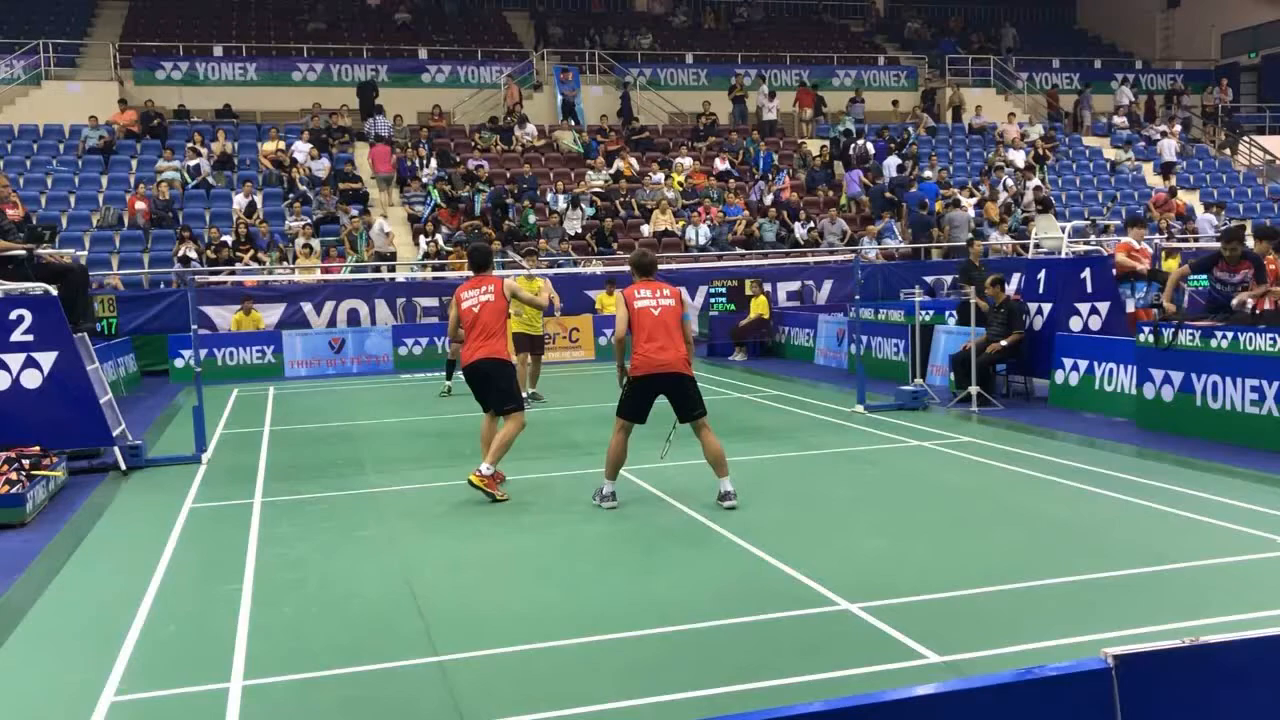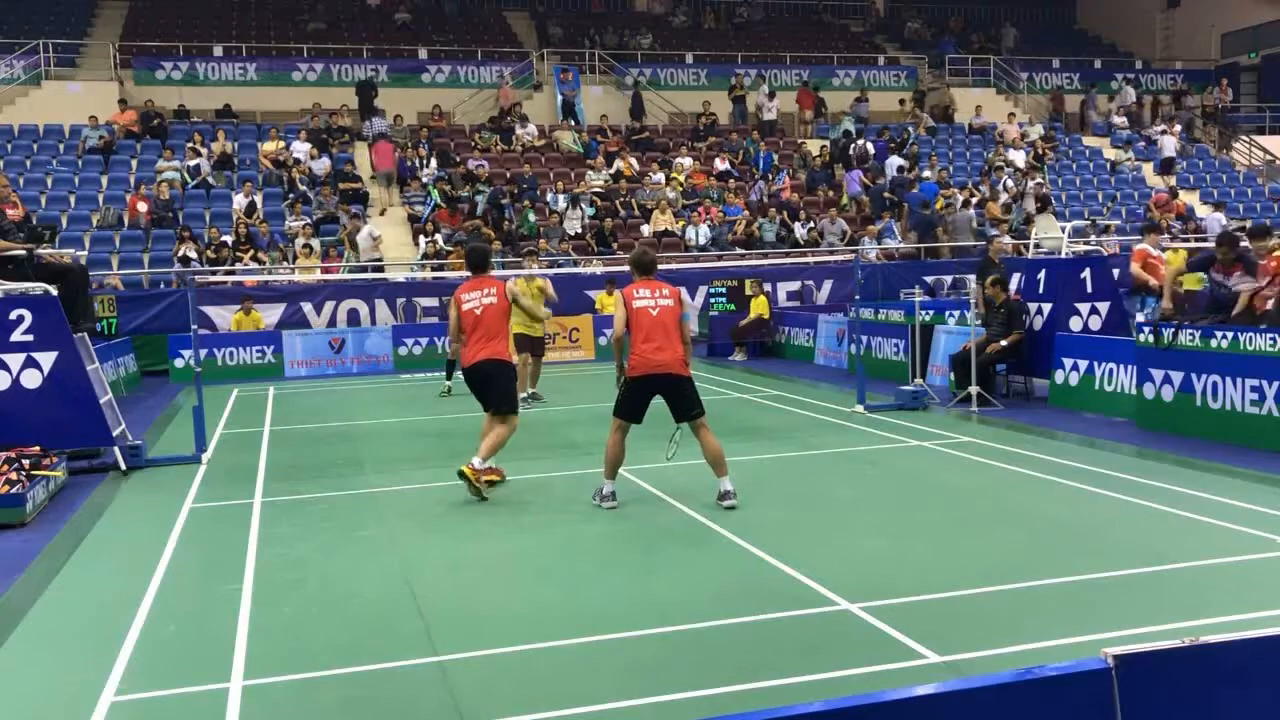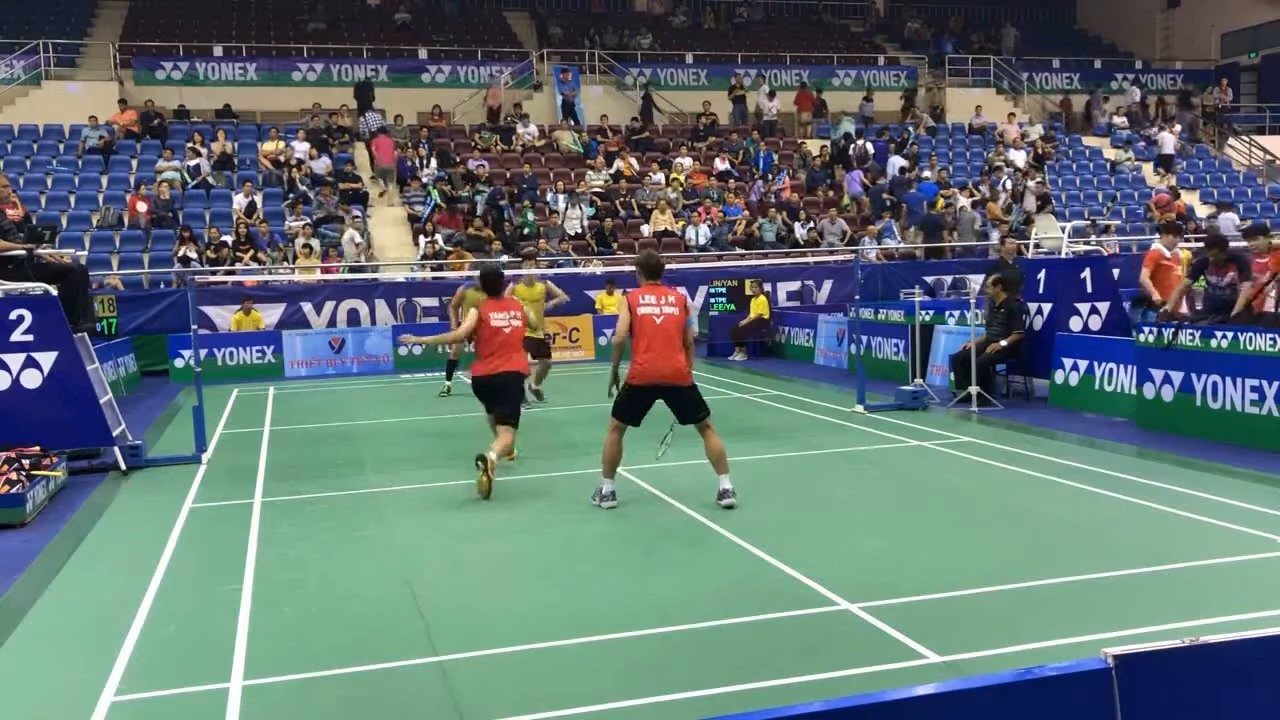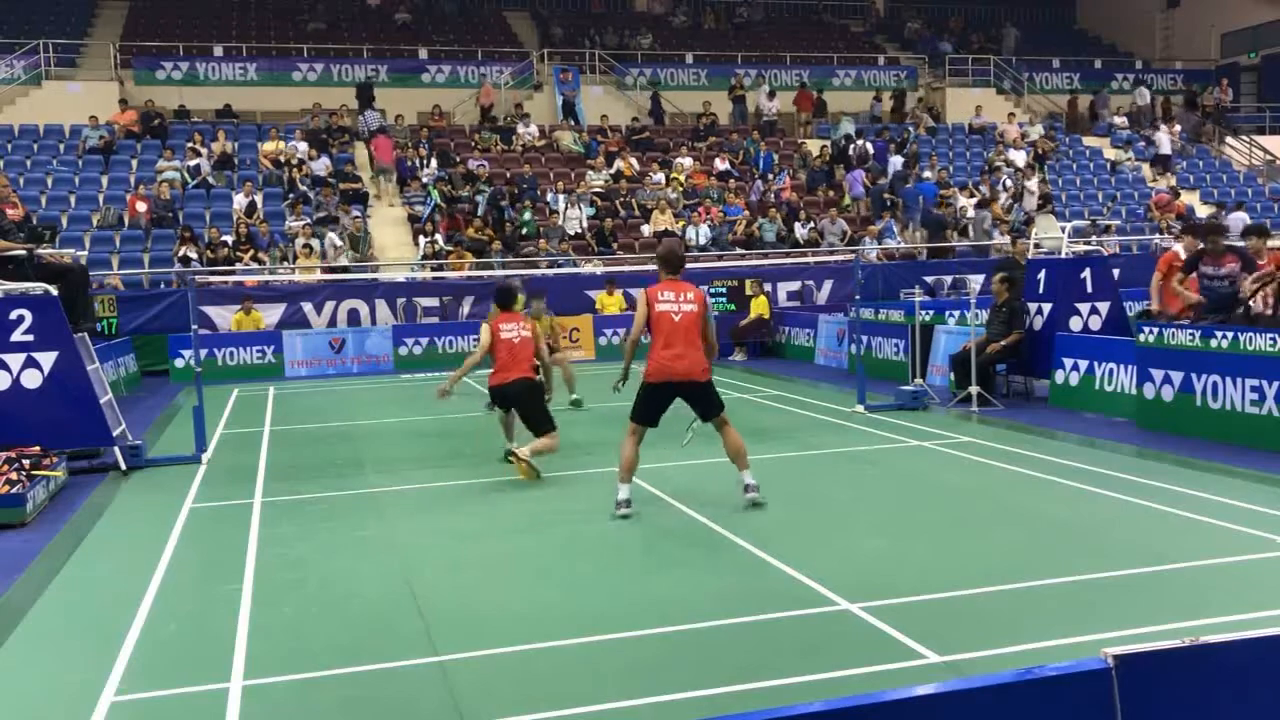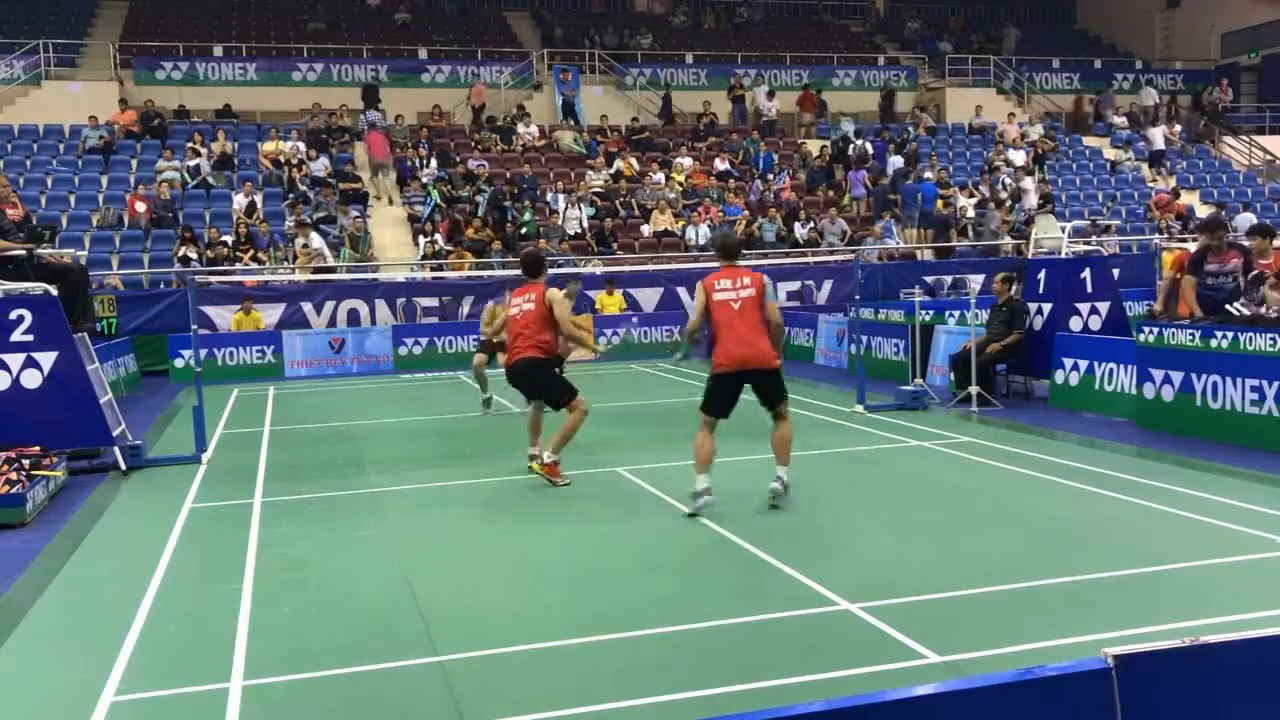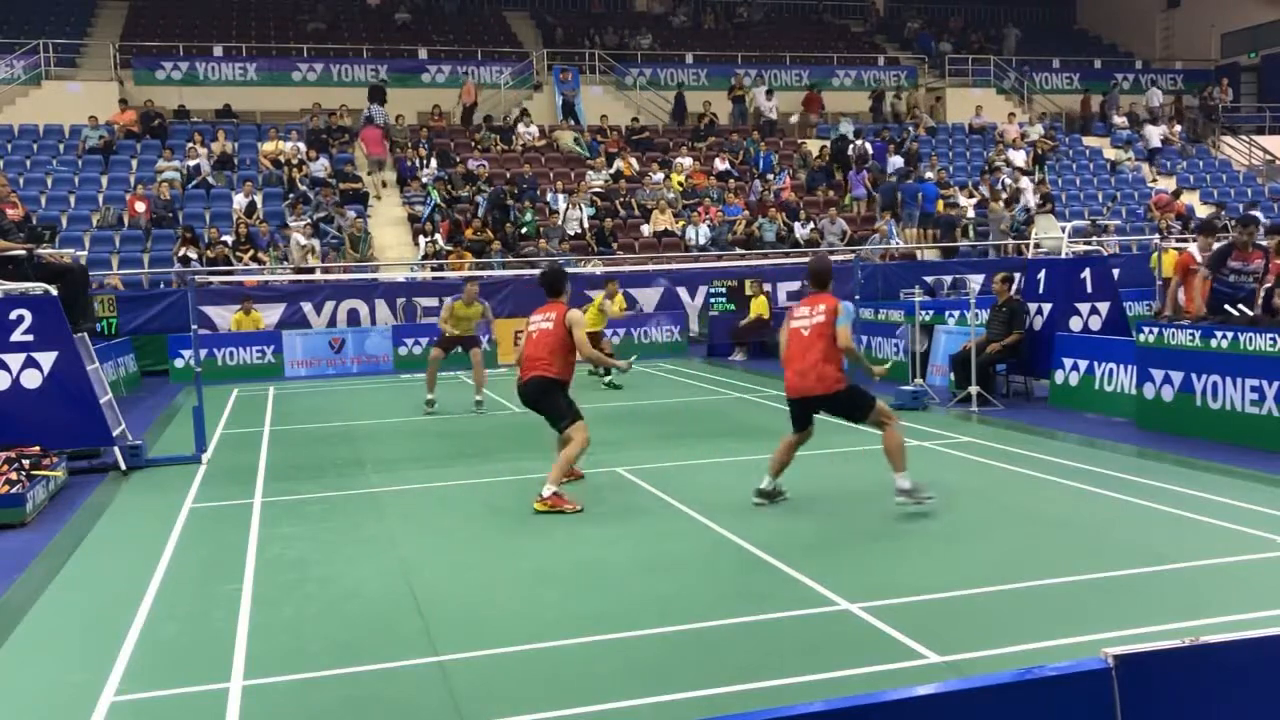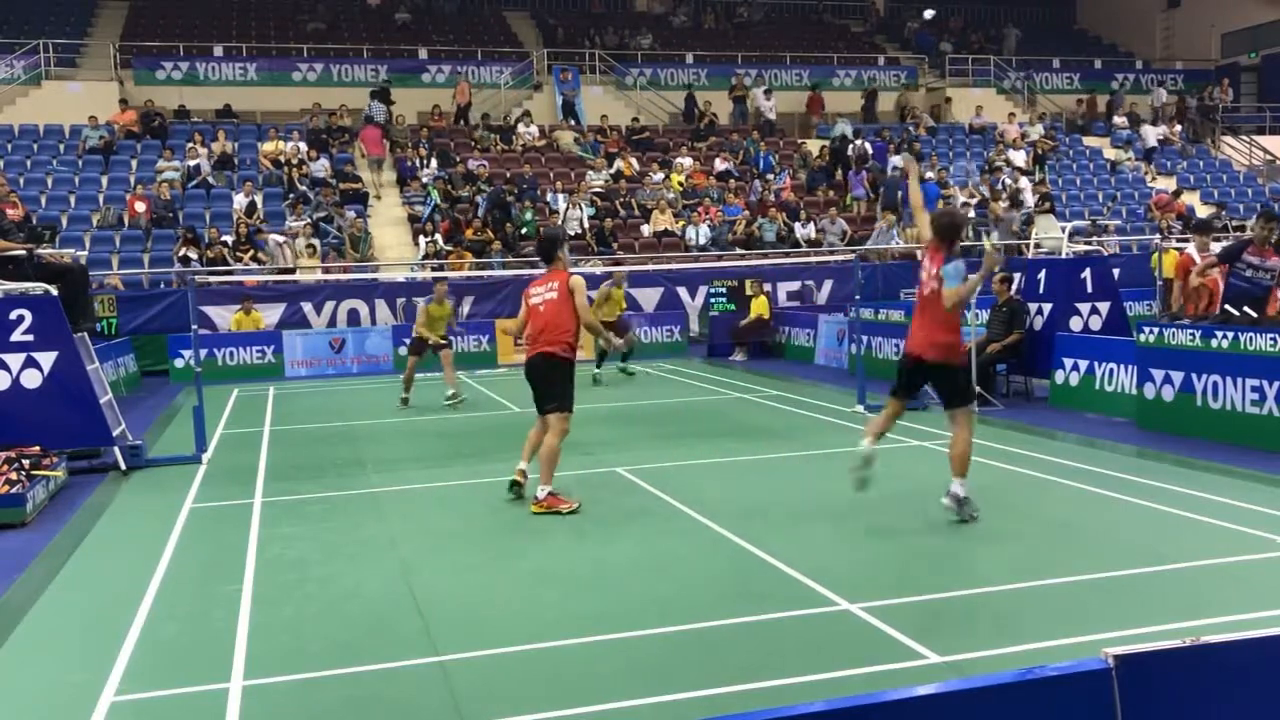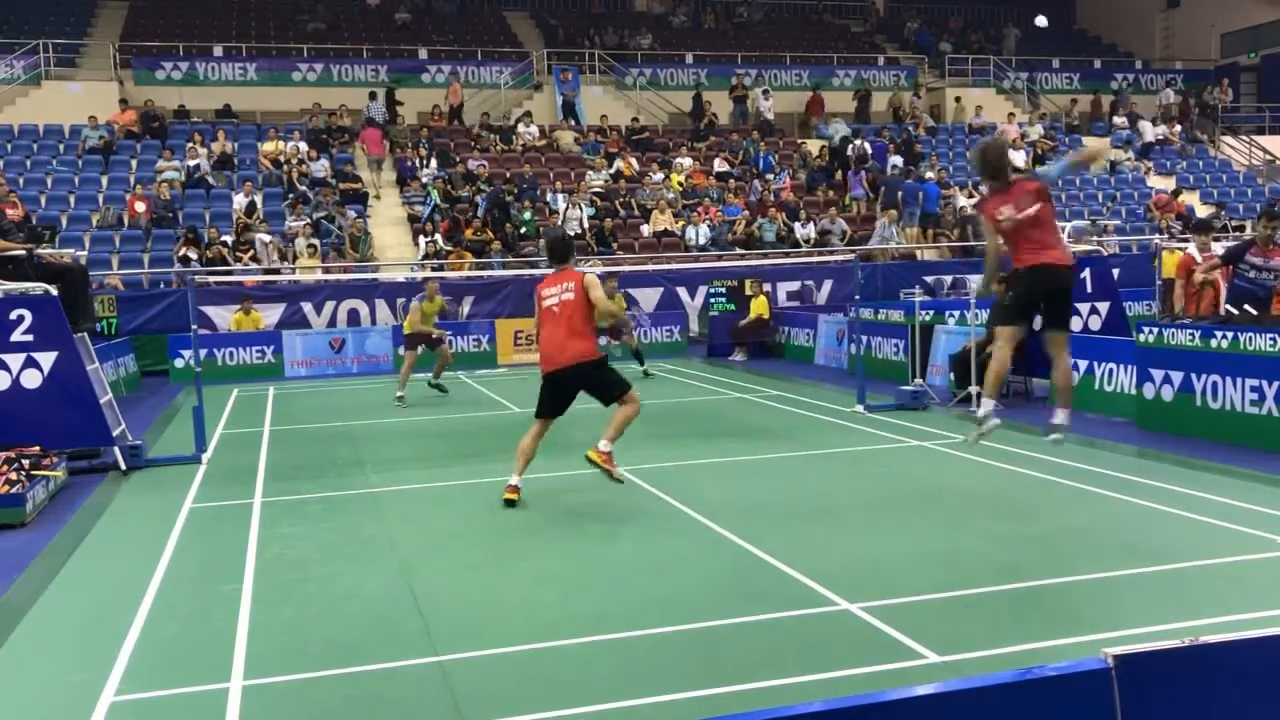
dt=0.3s
person 1, frame 1
left shoulder: (627, 295)
right shoulder: (675, 293)
left elbow: (620, 335)
right elbow: (689, 339)
left wrist: (620, 366)
right wrist: (686, 370)
left hip: (644, 369)
right hip: (678, 368)
left knee: (621, 428)
right knee: (702, 428)
left ankle: (608, 491)
right ankle: (727, 490)
person 1, frame 2
left shoulder: (626, 294)
right shoulder: (675, 293)
left elbow: (618, 334)
right elbow: (687, 340)
left wrist: (619, 364)
right wrist: (685, 369)
left hip: (640, 369)
right hip: (675, 368)
left knee: (618, 429)
right knee: (701, 428)
left ankle: (607, 491)
right ankle: (726, 489)
person 1, frame 3
left shoulder: (630, 299)
right shoulder: (680, 299)
left elbow: (620, 340)
right elbow: (689, 345)
left wrist: (614, 374)
right wrist: (684, 376)
left hip: (641, 376)
right hip: (679, 375)
left knee: (615, 428)
right knee: (707, 428)
left ankle: (607, 490)
right ankle: (726, 488)
person 1, frame 4
left shoulder: (648, 294)
right shoulder: (700, 295)
left elbow: (634, 335)
right elbow: (711, 342)
left wrist: (624, 371)
right wrist: (707, 369)
left hip: (659, 374)
right hip: (695, 373)
left knee: (633, 434)
right knee: (724, 425)
left ankle: (623, 497)
right ankle: (749, 484)
person 1, frame 5
left shoulder: (707, 284)
right shoulder: (758, 279)
left elbow: (692, 326)
right elbow: (775, 321)
left wrist: (685, 349)
right wrist: (777, 354)
left hip: (725, 363)
right hip: (761, 360)
left knee: (706, 426)
right knee: (781, 417)
left ankle: (701, 489)
right ankle: (780, 478)
person 1, frame 6
left shoulder: (794, 311)
right shoulder: (840, 305)
left elbow: (784, 352)
right elbow: (844, 344)
right wrist: (871, 368)
left hip: (795, 388)
right hip: (828, 386)
left knee: (799, 434)
right knee: (888, 420)
left ankle: (767, 486)
right ankle: (904, 486)
person 1, frame 7
left shoulder: (930, 249)
right shoulder: (954, 263)
left elbow: (918, 209)
right elbow: (950, 302)
left wrist: (912, 175)
right wrist: (984, 275)
left hip: (915, 350)
right hip: (945, 352)
left knee: (894, 409)
right knee: (962, 421)
left ankle: (867, 448)
right ankle: (958, 493)
person 1, frame 8
left shoulder: (986, 208)
right shoulder: (1035, 182)
left elbow: (994, 256)
right elbow: (1078, 159)
left wrist: (986, 283)
left hip: (1027, 273)
right hip: (1057, 270)
left knee: (1004, 343)
right knee: (1058, 350)
left ankle: (987, 411)
right ankle: (1060, 420)
person 2, frame 1
left shoulder: (459, 293)
right shoulder: (504, 284)
left elbow: (452, 335)
right elbow: (541, 303)
right wrist: (545, 291)
left hip: (469, 363)
right hip: (494, 360)
left knee: (491, 413)
right knee: (515, 420)
left ankle: (488, 470)
right ankle: (483, 472)
person 2, frame 2
left shoulder: (459, 294)
right shoulder: (506, 287)
left elbow: (454, 337)
right elbow: (539, 316)
right wrist: (546, 311)
left hip: (470, 364)
right hip: (496, 361)
left knee: (492, 413)
right knee: (507, 423)
left ankle: (486, 467)
right ankle: (475, 466)
person 2, frame 3
left shoulder: (477, 311)
right shoulder: (518, 307)
left elbow: (458, 336)
right elbow: (534, 324)
left wrist: (419, 340)
left hip: (482, 377)
right hip: (512, 376)
left knee: (493, 408)
right knee: (506, 434)
left ankle: (503, 448)
right ankle: (491, 457)
person 2, frame 4
left shoulder: (489, 326)
right shoulder: (530, 324)
left elbow: (478, 355)
right elbow: (545, 361)
left wrist: (451, 381)
right wrist: (548, 388)
left hip: (498, 388)
right hip: (526, 384)
left knee: (506, 407)
right knee: (551, 441)
left ankle: (512, 449)
right ankle: (525, 452)
person 2, frame 5
left shoulder: (513, 297)
right shoulder: (551, 294)
left elbow: (498, 328)
right elbow: (568, 331)
right wrist: (593, 346)
left hip: (513, 367)
right hip: (533, 363)
left knee: (539, 403)
right knee: (580, 408)
left ankle: (535, 453)
right ankle: (548, 461)
person 2, frame 6
left shoulder: (534, 316)
right shoulder: (572, 315)
left elbow: (520, 356)
right elbow: (587, 354)
right wrist: (616, 364)
left hip: (526, 385)
right hip: (546, 383)
left knee: (571, 417)
right knee: (580, 437)
left ankle: (564, 469)
right ankle: (549, 495)
person 2, frame 7
left shoulder: (531, 289)
right shoulder: (573, 281)
left elbow: (516, 332)
right elbow: (586, 319)
left wrist: (519, 334)
right wrist: (610, 340)
left hip: (534, 361)
right hip: (557, 358)
left knee: (545, 420)
right knee: (558, 427)
left ankle: (521, 472)
right ankle: (544, 496)
person 2, frame 8
left shoulder: (540, 289)
right shoulder: (586, 279)
right elbow: (606, 309)
left hip: (552, 366)
right hip: (586, 361)
left knee: (539, 426)
right knee: (631, 403)
left ankle: (513, 484)
right ankle: (602, 450)
